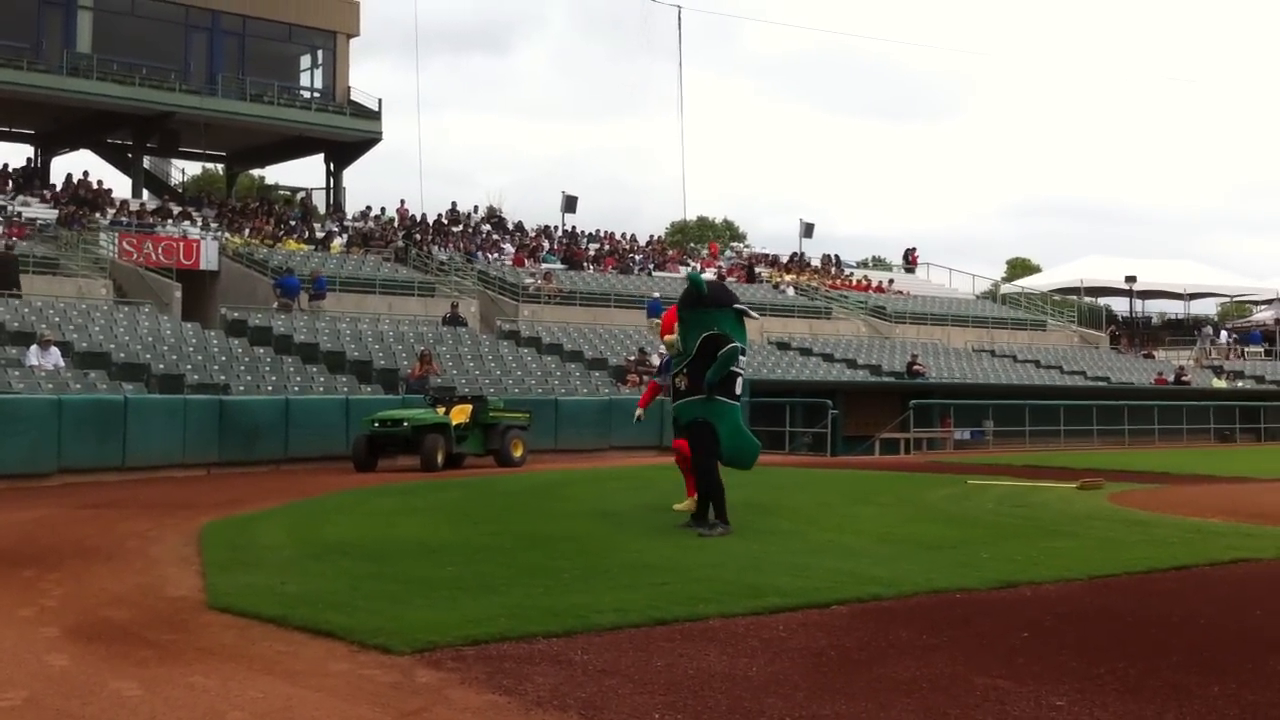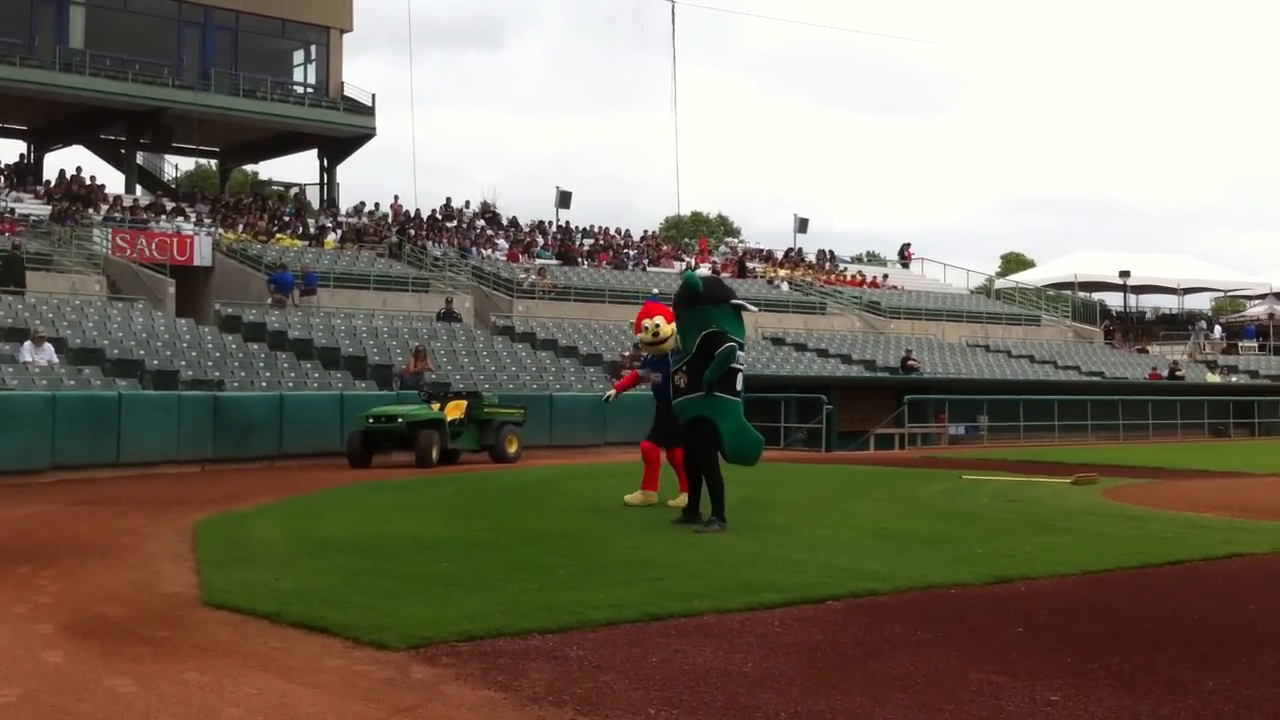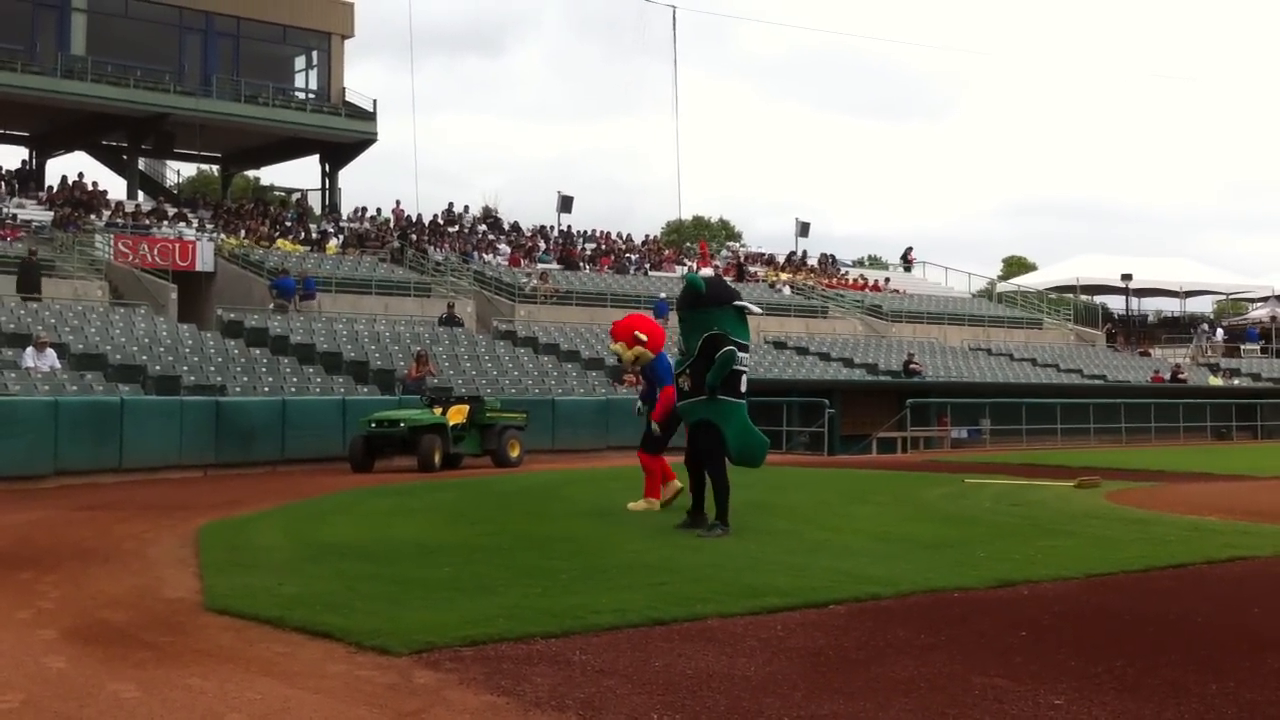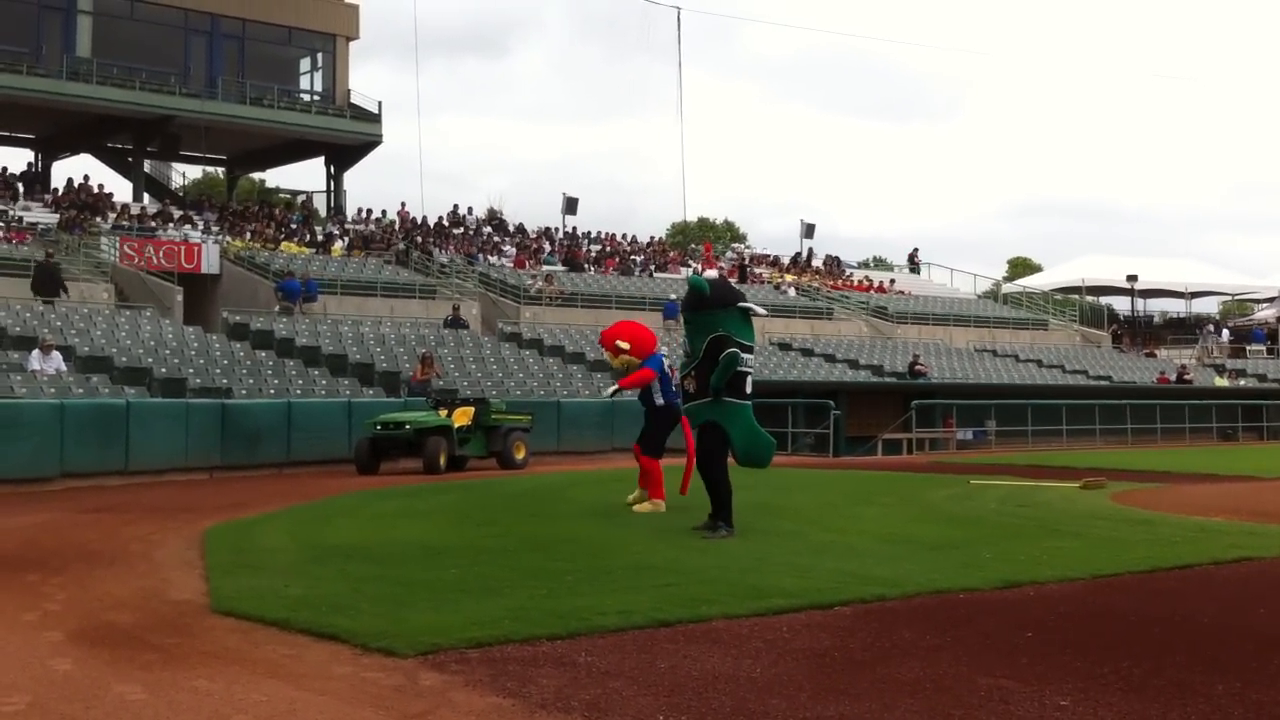
dt=0.2s
person 1, frame 1
left shoulder: (712, 338)
right shoulder: (707, 337)
left elbow: (732, 352)
left wrist: (710, 381)
left hip: (708, 410)
right hip: (700, 411)
left knee: (706, 463)
right knee: (700, 463)
left ankle: (722, 521)
right ankle: (701, 515)
person 1, frame 2
left shoulder: (711, 334)
right shoulder: (706, 333)
left elbow: (729, 351)
left wrist: (708, 380)
left hip: (709, 407)
right hip: (700, 408)
left knee: (707, 461)
right knee: (691, 459)
left ankle: (719, 518)
right ankle: (692, 511)
person 1, frame 3
left shoulder: (714, 336)
right shoulder: (710, 334)
left elbow: (729, 354)
left wrist: (710, 383)
left hip: (714, 409)
right hip: (704, 410)
left knee: (713, 465)
right knee: (693, 460)
left ankle: (721, 522)
right ankle: (697, 514)
person 1, frame 4
left shoulder: (719, 338)
right shoulder: (716, 335)
left elbow: (732, 356)
left wrist: (715, 385)
left hip: (720, 411)
right hip: (712, 411)
left knee: (715, 466)
right knee: (705, 465)
left ankle: (726, 524)
right ankle: (717, 517)
person 2, frame 1
right shoulder: (667, 361)
right elbow: (656, 384)
right wrist: (641, 406)
left knee: (681, 445)
right knee: (682, 457)
left ankle: (695, 487)
right ankle: (694, 496)
person 2, frame 2
right shoulder: (650, 357)
right elbow: (637, 375)
right wrist: (616, 389)
left hip: (675, 407)
right hip: (665, 406)
left knee: (651, 445)
right knee: (675, 451)
left ankle: (648, 492)
right ankle: (686, 491)
person 2, frame 3
left shoulder: (658, 363)
right shoulder: (650, 361)
left elbow: (669, 392)
left wrist: (656, 419)
right wrist: (644, 403)
left hip: (665, 414)
right hip: (658, 412)
left knee: (648, 454)
right knee: (647, 452)
left ankle: (651, 499)
right ankle: (671, 483)
person 2, frame 4
left shoulder: (652, 360)
right shoulder: (654, 359)
left elbow: (646, 375)
right elbow: (670, 371)
left wrist: (619, 385)
left hip: (664, 413)
right hip: (659, 412)
left knee: (648, 456)
right knee: (640, 450)
left ankle: (657, 500)
right ankle: (644, 490)
